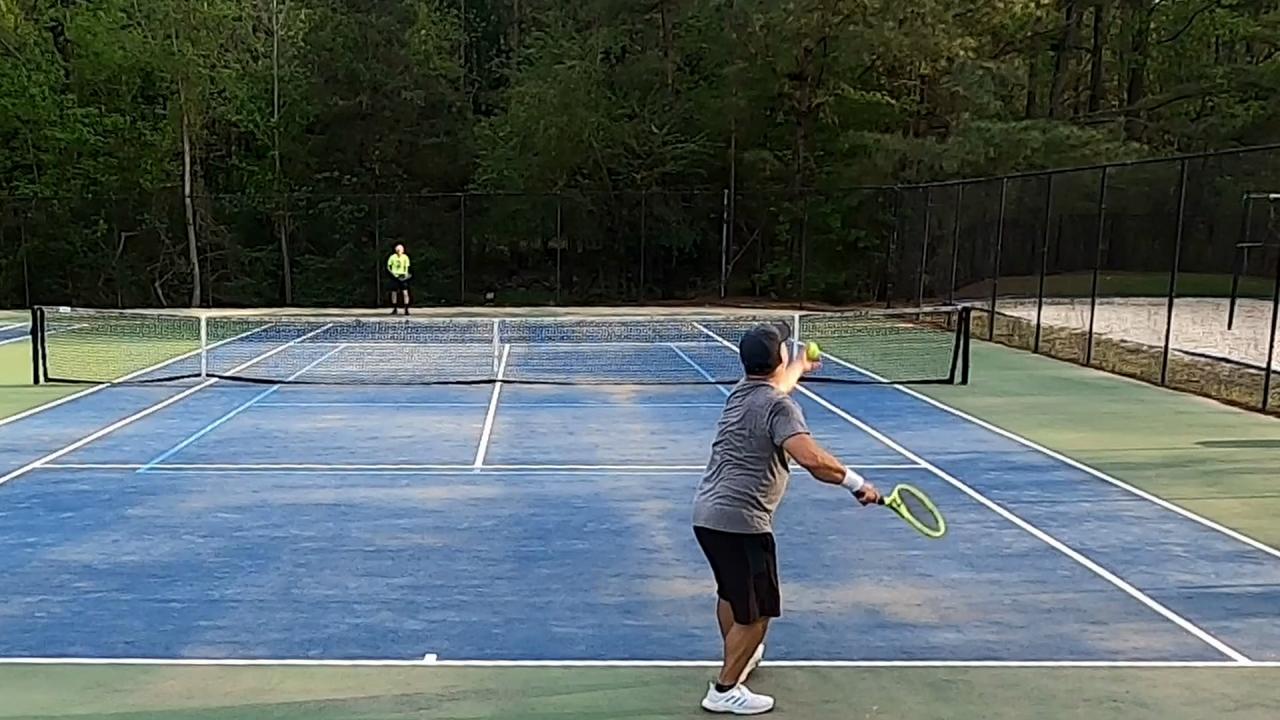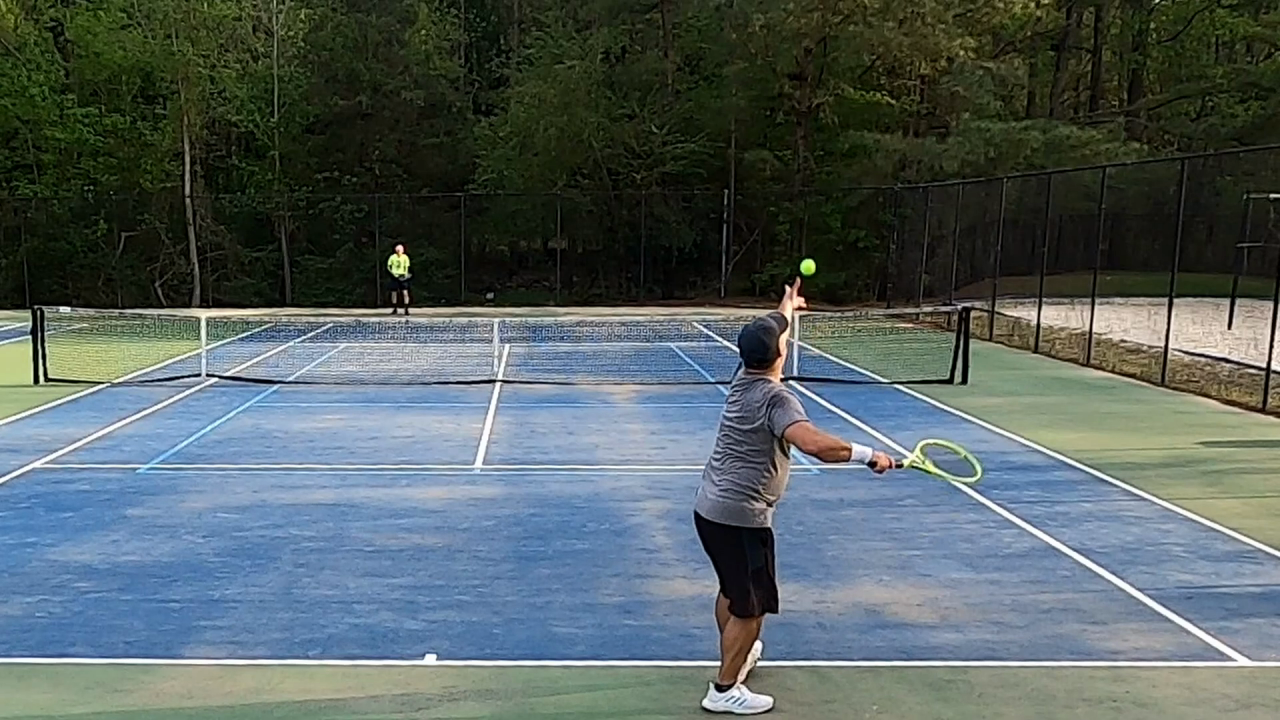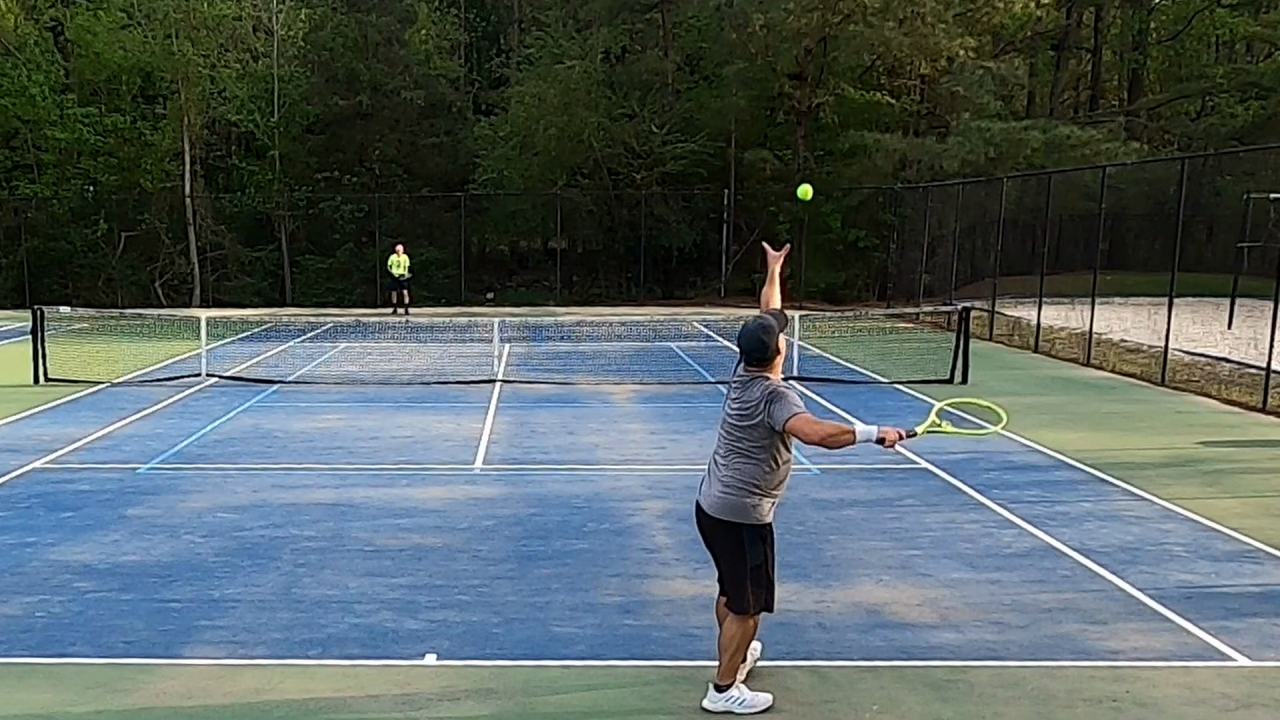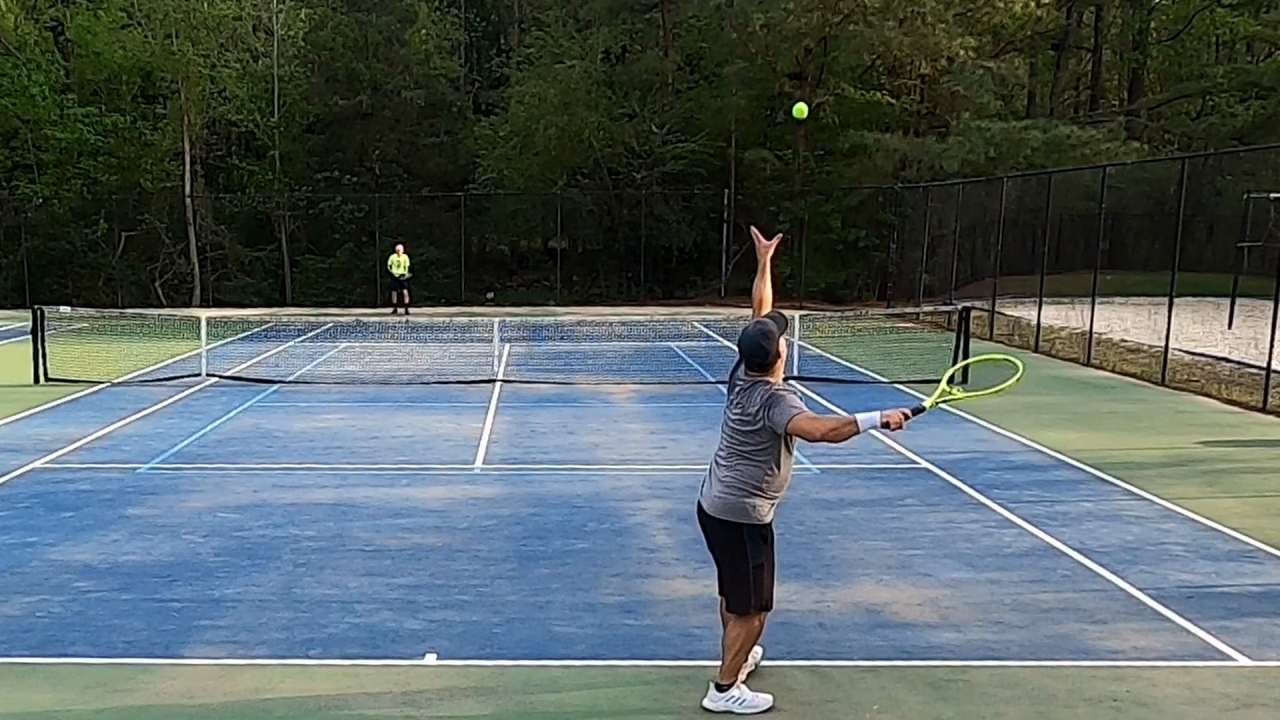
dt=0.7s
person 1, frame 1
left shoulder: (742, 392)
right shoulder: (779, 405)
right elbow: (812, 459)
left wrist: (799, 368)
right wrist: (856, 483)
left hip: (707, 515)
right hip: (740, 522)
left knee: (733, 595)
right knee: (756, 611)
left ankle: (737, 658)
right ankle: (725, 690)
person 1, frame 2
left shoulder: (743, 379)
right shoulder: (776, 398)
left elbow: (765, 336)
right elbow: (814, 444)
left wrist: (788, 307)
right wrist: (868, 454)
left hip: (709, 507)
right hip: (741, 518)
left knee: (732, 593)
right knee: (750, 608)
left ankle: (736, 655)
right ankle: (724, 689)
person 1, frame 3
left shoulder: (744, 372)
right shoulder: (776, 395)
left elbow: (765, 317)
right elbow: (817, 432)
left wrist: (774, 270)
right wrist: (874, 433)
left hip: (712, 505)
right hip: (742, 515)
left knee: (731, 594)
right knee: (746, 606)
left ankle: (735, 655)
right ankle: (724, 689)
person 1, frame 4
left shoulder: (743, 373)
right shoulder: (776, 400)
left elbow: (760, 313)
right elbow: (819, 429)
left wrist: (764, 261)
right wrist: (877, 418)
left hip: (714, 504)
right hip: (742, 515)
left knee: (734, 596)
right knee: (750, 609)
left ankle: (738, 657)
right ankle: (725, 689)
